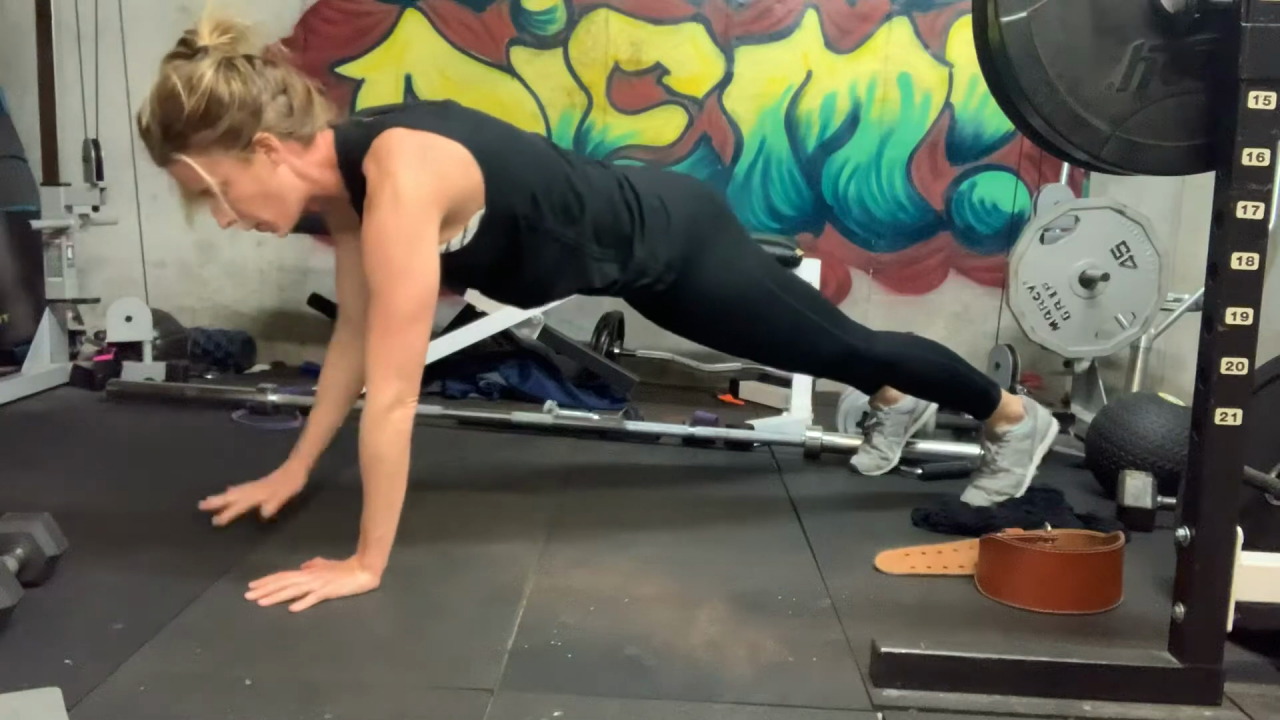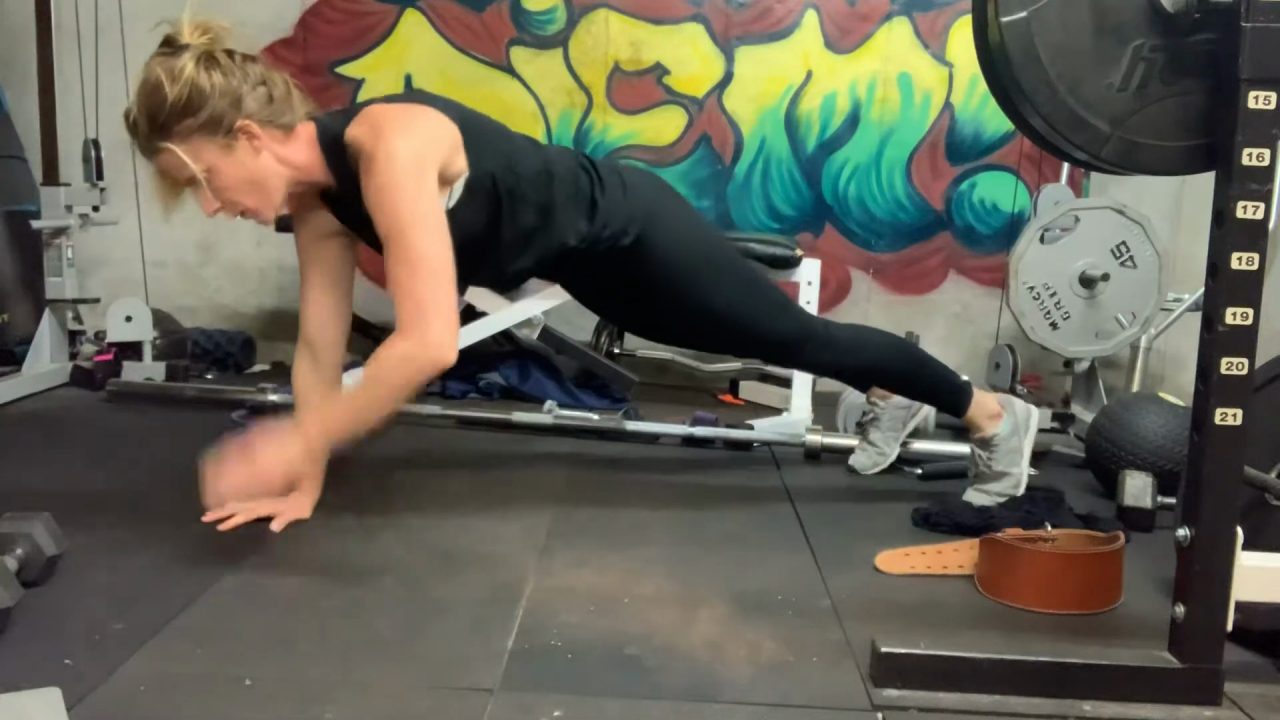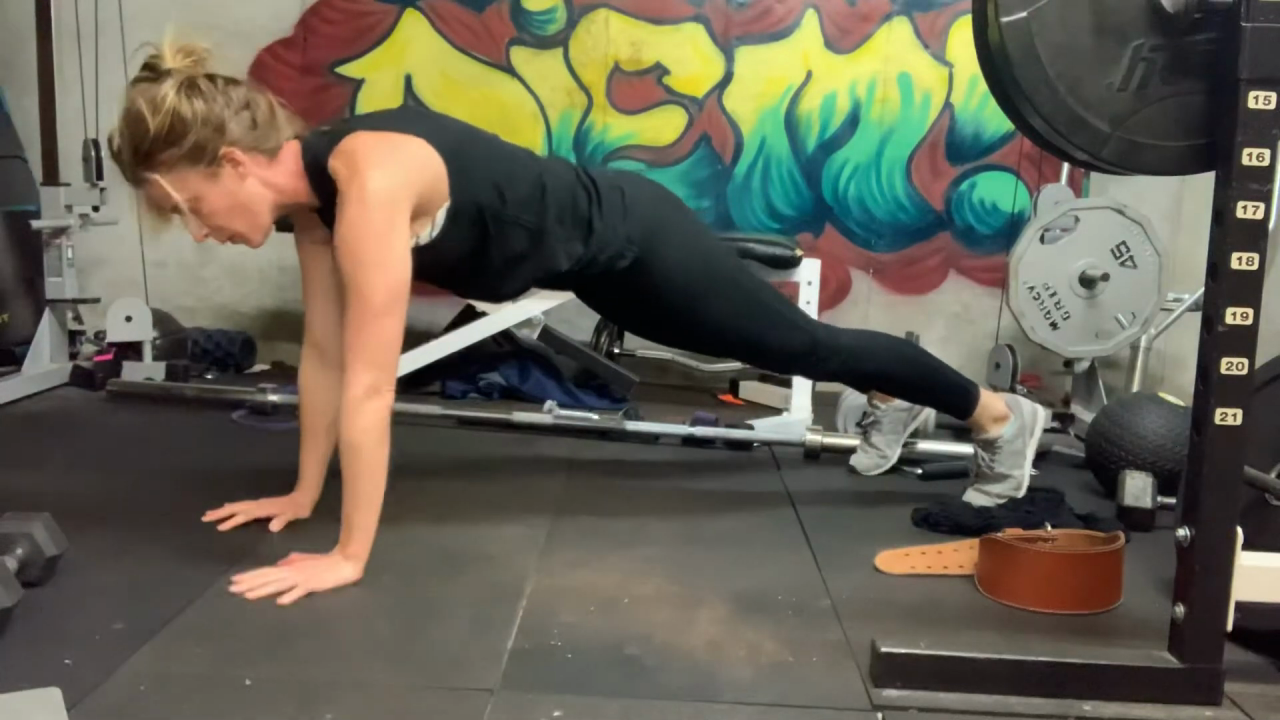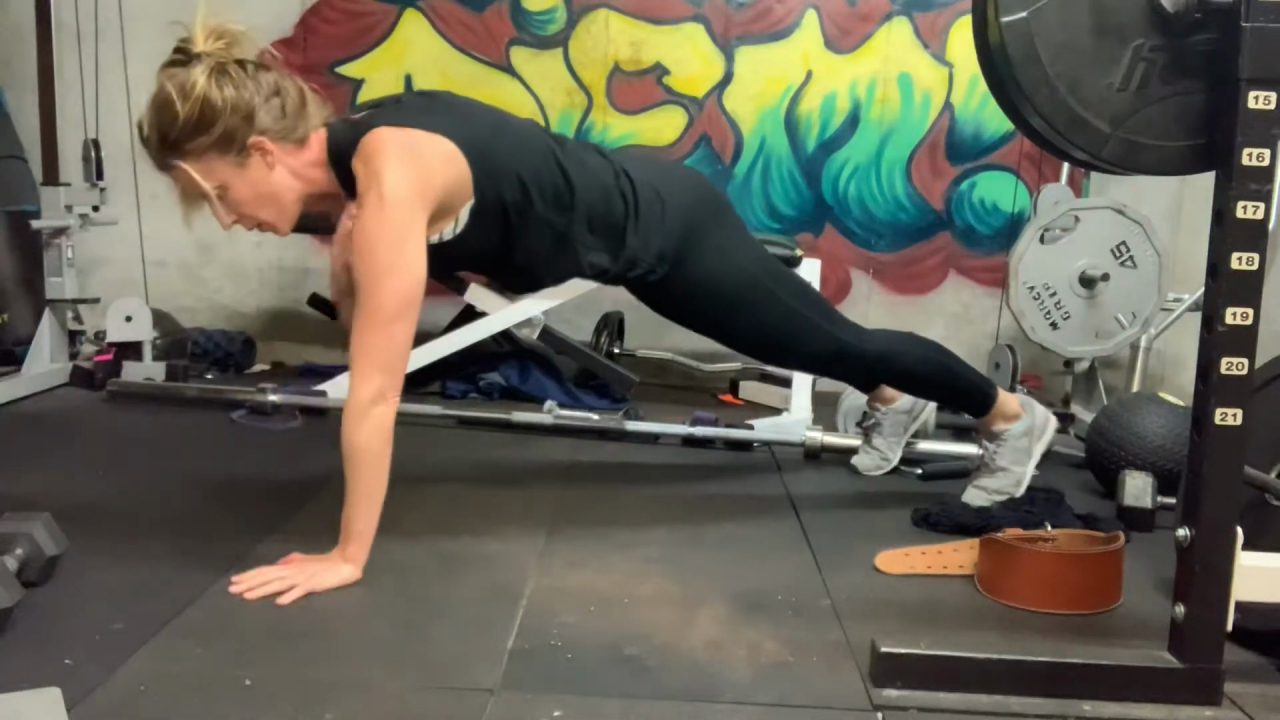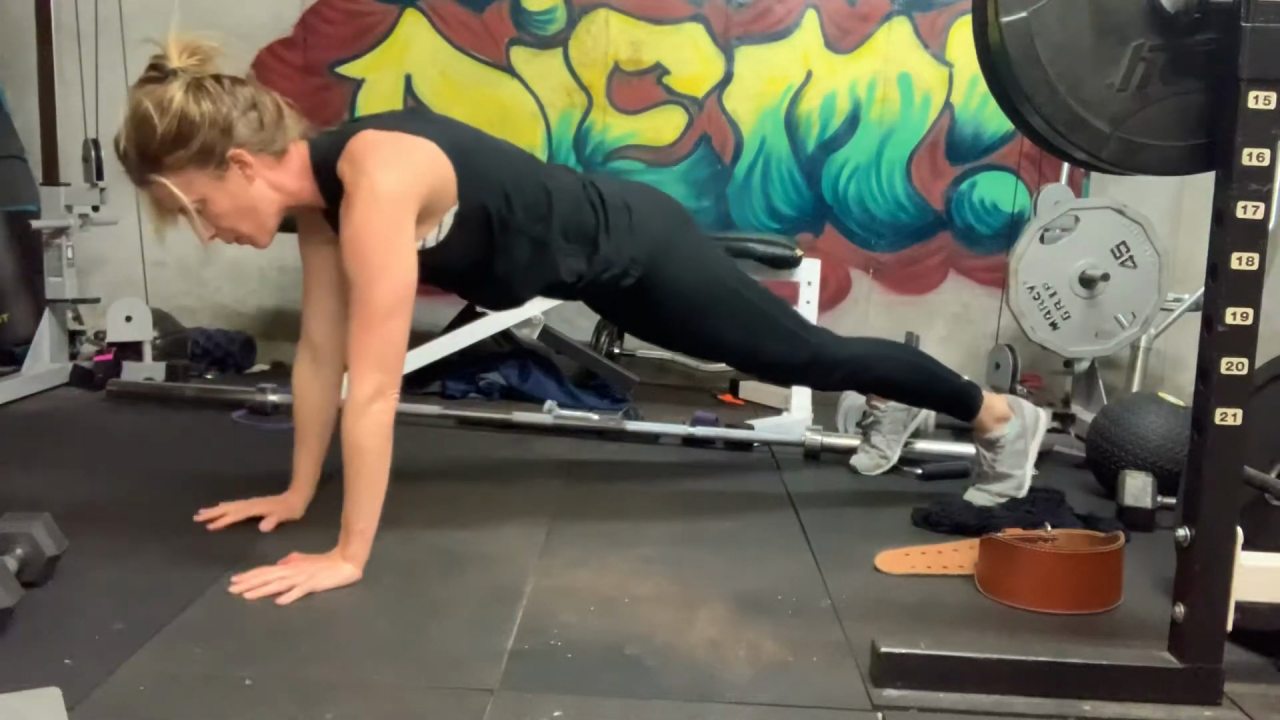
dt=1s
person 1, frame 1
left shoulder: (398, 175)
right shoulder: (340, 167)
left elbow: (392, 393)
right elbow: (361, 332)
left wrist: (366, 563)
right wrist: (295, 466)
left hip: (670, 239)
right hip: (627, 233)
left knee: (833, 343)
right knee: (812, 347)
left ankle: (1016, 419)
right ankle: (896, 403)
person 1, frame 2
left shoulder: (388, 146)
right shoulder: (313, 187)
left elbow: (430, 341)
right elbow: (320, 347)
left wrist: (301, 441)
right wrist: (299, 485)
left hip: (627, 225)
right hip: (585, 257)
left knee: (798, 337)
right knee: (752, 343)
left ankle: (993, 416)
right ankle: (891, 401)
person 1, frame 3
left shoulder: (369, 179)
right shoulder: (310, 192)
left elbow: (368, 388)
right elbow: (323, 352)
left wrist: (349, 556)
right wrist: (303, 494)
left hip: (630, 239)
right hip: (592, 259)
left knee: (801, 344)
right knee: (781, 346)
left ankle: (1000, 416)
right ankle: (894, 403)
person 1, frame 4
left shoulder: (389, 172)
right shoulder: (345, 155)
left elbow: (375, 389)
right elbow: (377, 322)
left wrist: (348, 558)
right wrist: (344, 276)
left hip: (666, 227)
right hip: (631, 211)
left knee: (823, 342)
right knee: (806, 341)
left ankle: (1013, 418)
right ankle: (893, 404)
person 1, frame 5
left shoulder: (375, 180)
right shoulder: (315, 188)
left elbow: (372, 387)
right elbow: (320, 352)
left wrist: (347, 556)
right wrist: (296, 494)
left hip: (635, 246)
right hip: (598, 260)
left knee: (802, 352)
right knee: (784, 351)
left ankle: (1001, 419)
right ankle: (889, 406)
